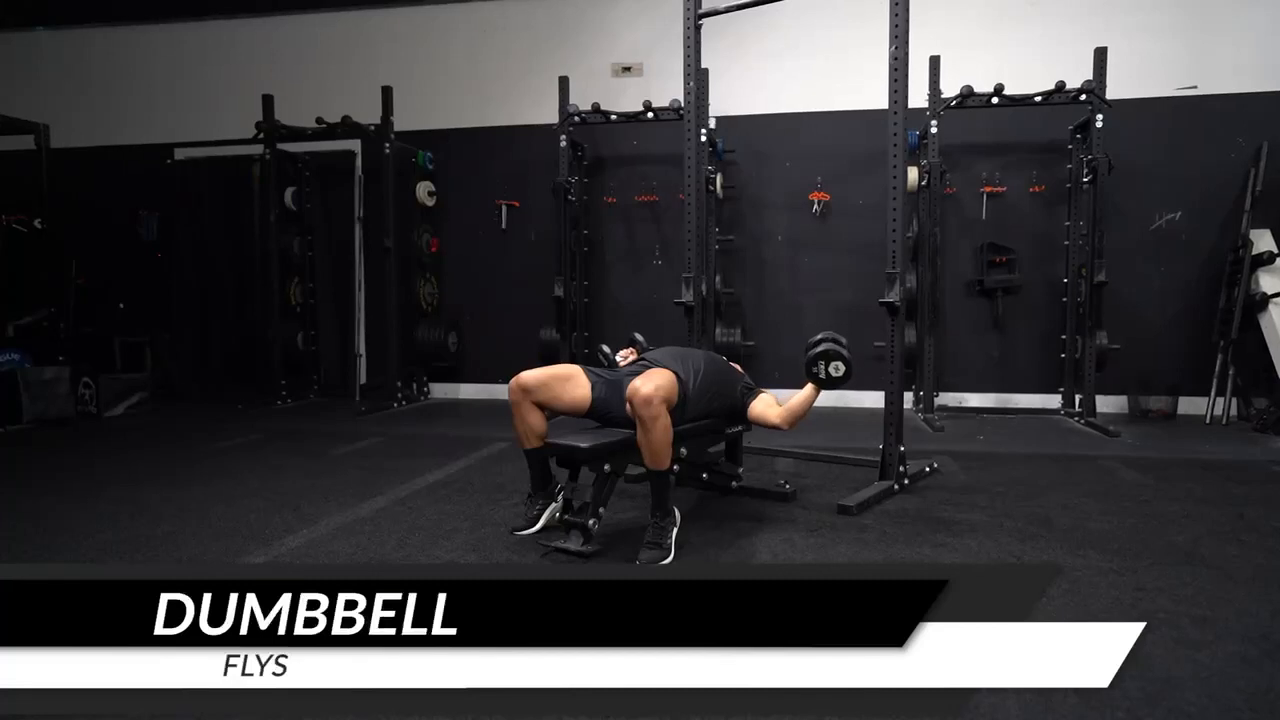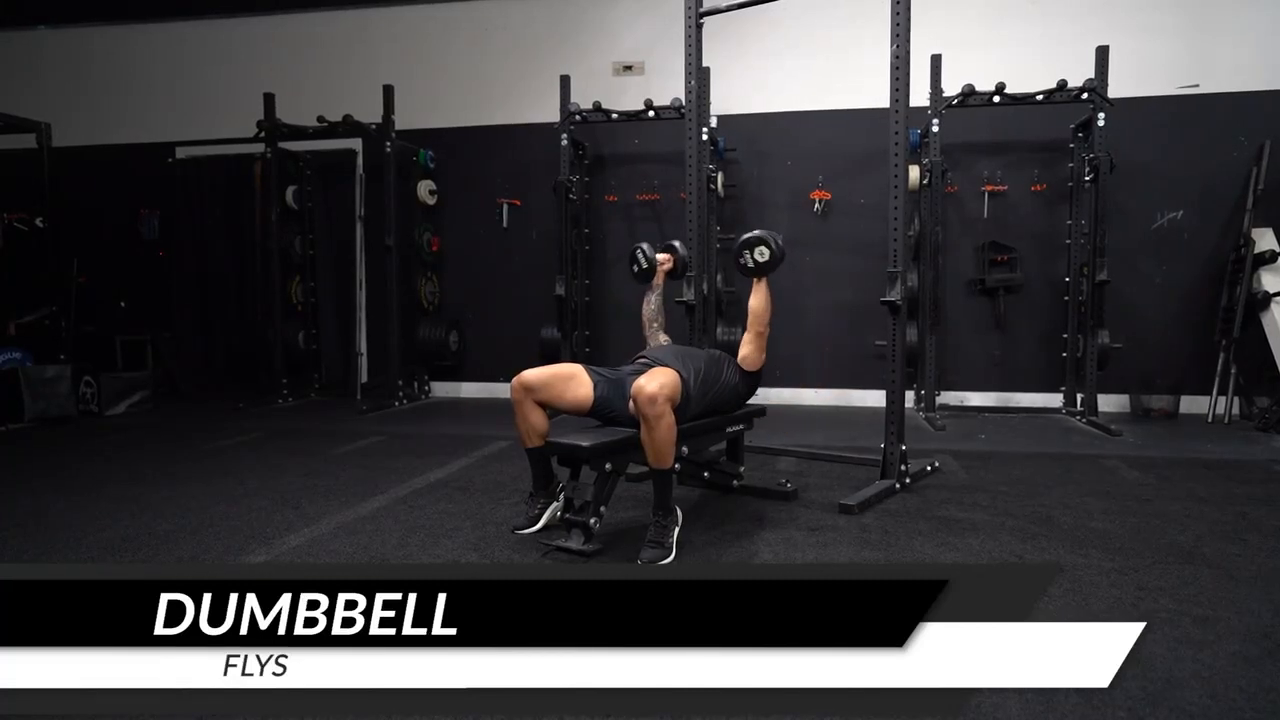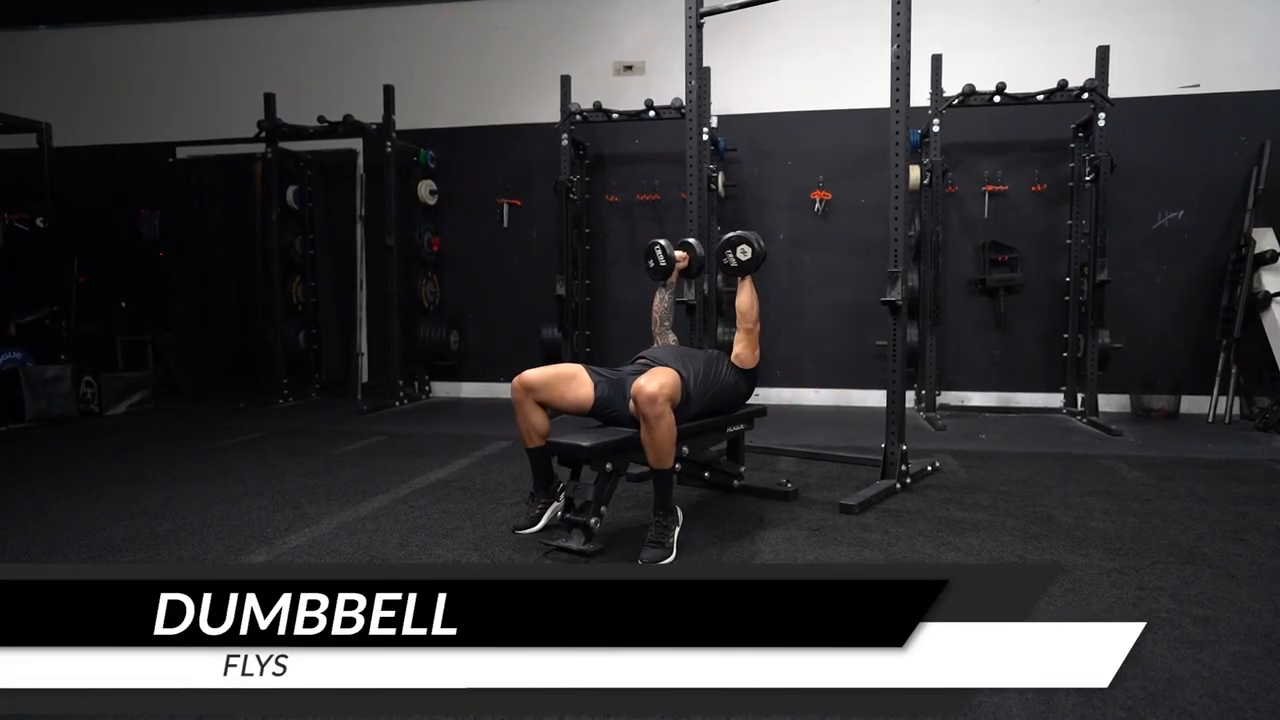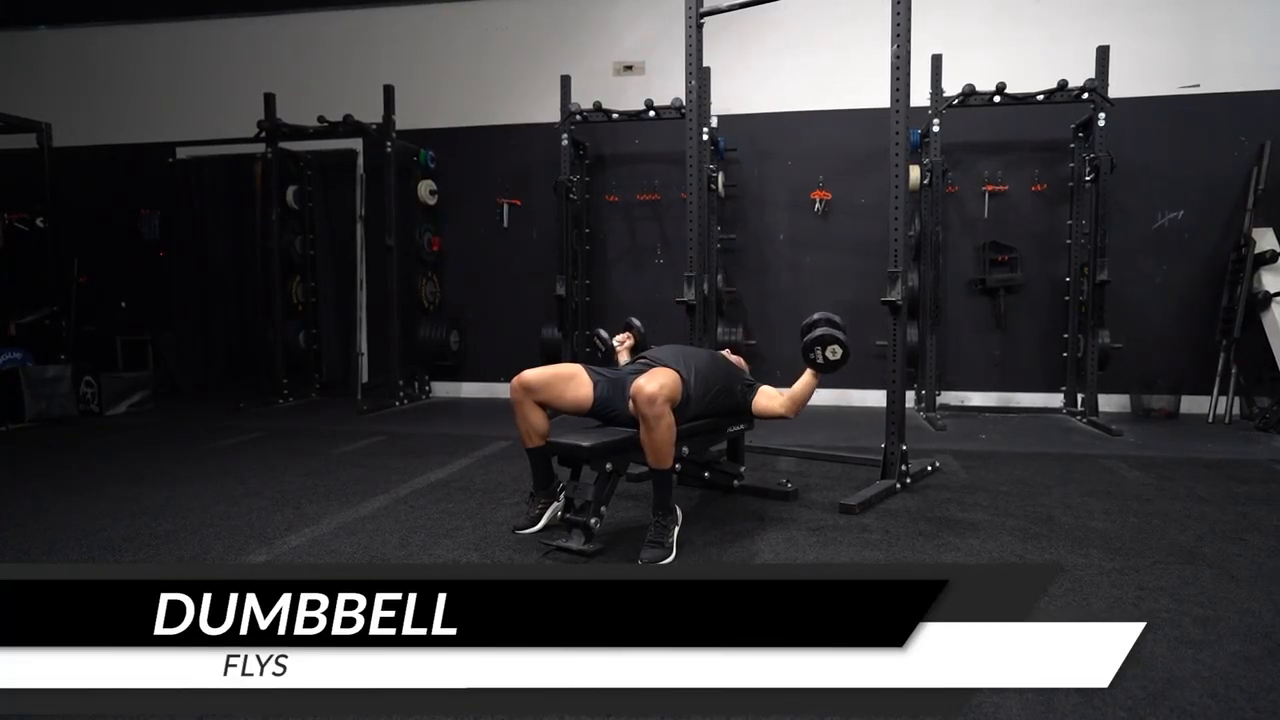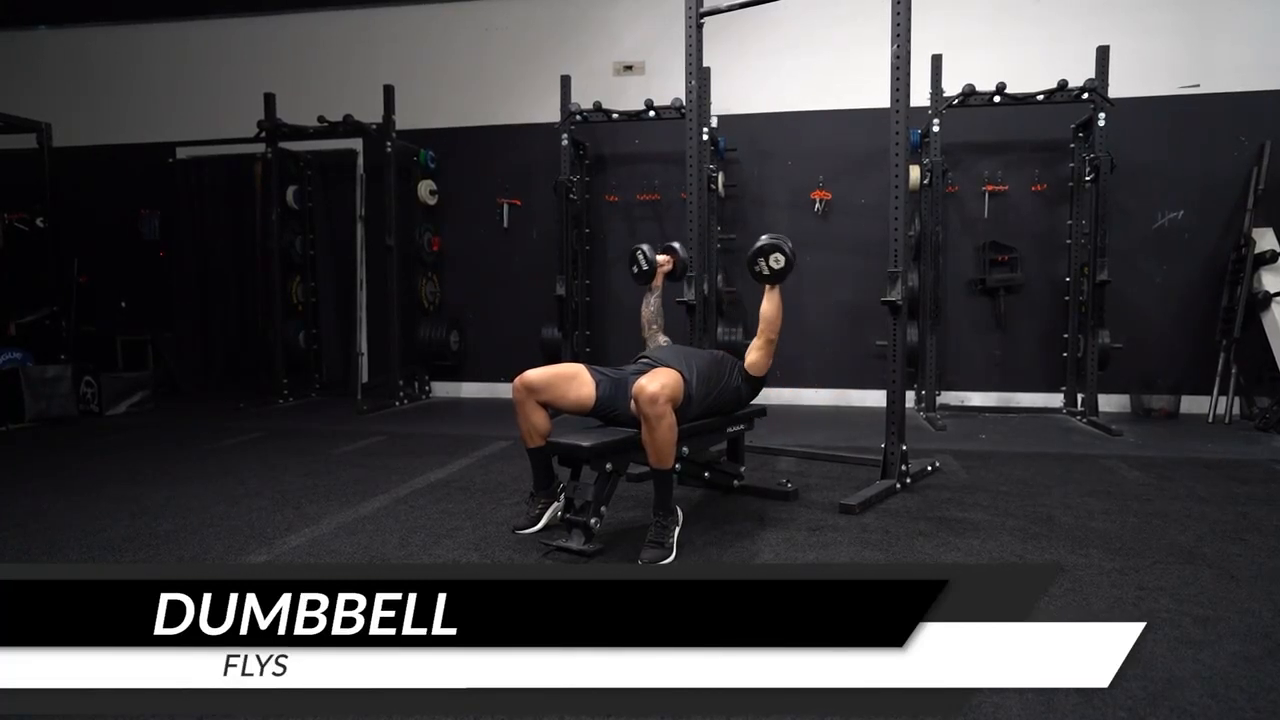
dt=1s
person 1, frame 1
left shoulder: (742, 390)
left elbow: (781, 418)
left wrist: (817, 381)
right wrist: (627, 364)
left hip: (651, 393)
right hip: (626, 381)
left knee: (645, 395)
right knee: (523, 386)
left ankle: (663, 518)
right ankle: (544, 494)
person 1, frame 2
left shoulder: (738, 379)
right shoulder: (697, 360)
left elbow: (758, 330)
right elbow: (654, 328)
left wrist: (759, 278)
right wrist: (659, 277)
left hip: (655, 392)
right hip: (624, 378)
left knee: (649, 393)
right knee: (524, 385)
left ankle: (665, 516)
right ankle: (546, 493)
person 1, frame 3
left shoulder: (737, 379)
right shoulder: (695, 360)
left elbow: (748, 329)
right elbow: (661, 327)
left wrist: (744, 276)
right wrist: (671, 276)
left hip: (655, 391)
right hip: (624, 379)
left knee: (649, 393)
right knee: (525, 385)
left ankle: (665, 517)
right ankle: (547, 492)
person 1, frame 4
left shoulder: (741, 385)
left elbow: (786, 407)
left wrist: (815, 367)
right wrist: (623, 353)
left hip: (654, 393)
right hip: (627, 378)
left knee: (650, 393)
right knee: (524, 385)
left ankle: (665, 517)
right ankle: (547, 494)
person 1, frame 5
left shoulder: (741, 381)
right shoulder: (698, 359)
left elbow: (766, 337)
right elbow: (653, 330)
left wrist: (772, 284)
right wrist: (657, 280)
left hip: (657, 392)
right hip: (625, 378)
left knee: (650, 393)
right knee: (526, 385)
left ankle: (665, 516)
right ankle: (547, 493)
